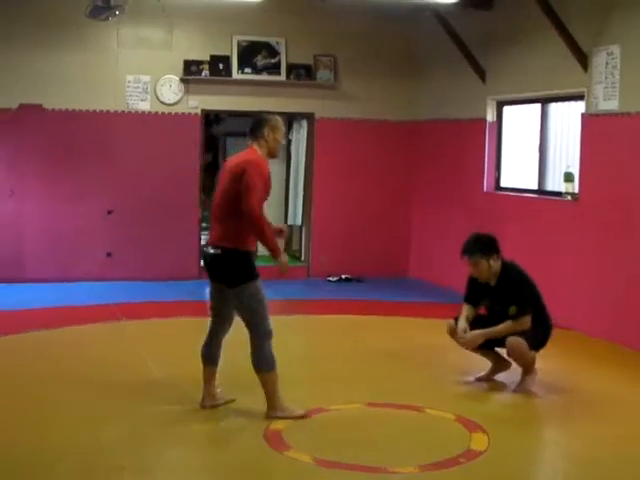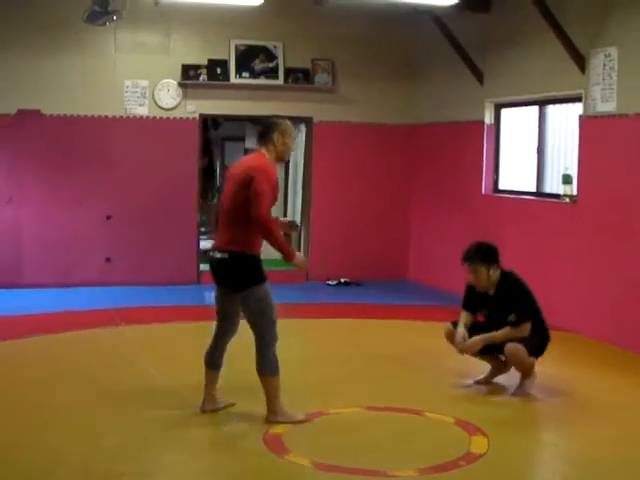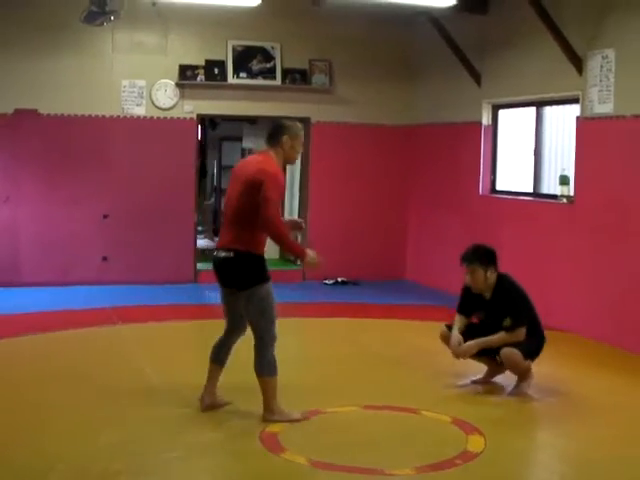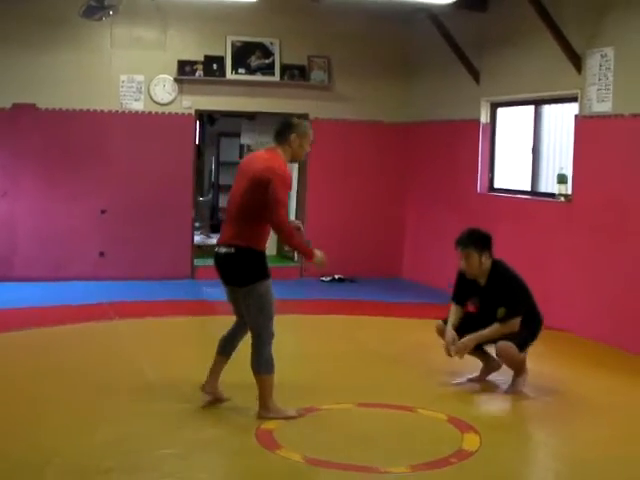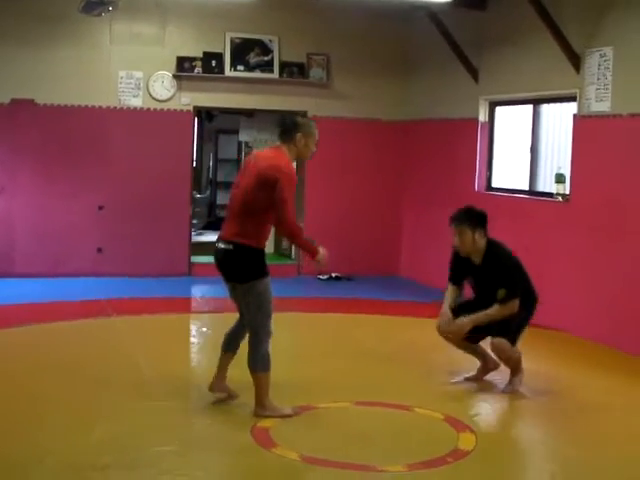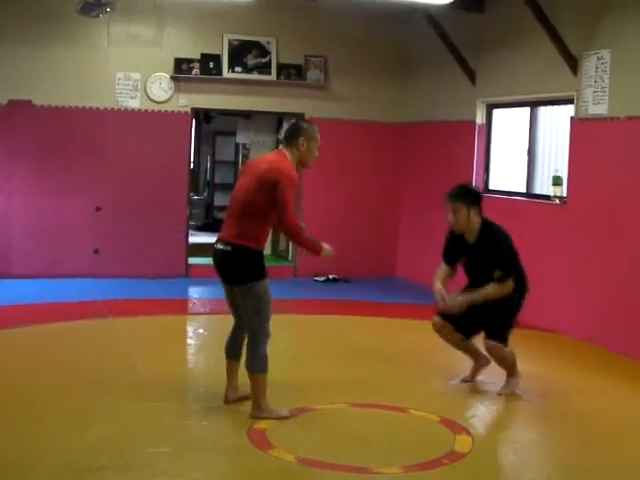
dt=0.1s
person 1, frame 1
left shoulder: (236, 161)
right shoulder: (255, 164)
right elbow: (251, 212)
left wrist: (269, 229)
right wrist: (276, 251)
left hip: (216, 253)
right hip: (235, 257)
left knee: (219, 325)
right knee: (261, 333)
left ankle: (209, 394)
right ankle: (275, 406)
person 1, frame 2
left shoulder: (241, 165)
right shoulder: (263, 170)
right elbow: (260, 219)
left wrist: (276, 225)
right wrist: (290, 254)
left hip: (221, 257)
right hip: (242, 262)
left knee: (225, 329)
right knee: (267, 337)
left ankle: (210, 398)
right ankle: (275, 410)
person 1, frame 3
left shoulder: (247, 164)
right shoulder: (271, 173)
right elbow: (270, 223)
left wrist: (283, 224)
right wrist: (300, 253)
left hip: (225, 256)
right hip: (245, 261)
left knee: (235, 327)
right knee: (266, 337)
left ankle: (209, 393)
right ankle: (272, 409)
person 1, frame 4
left shoulder: (252, 160)
right shoulder: (277, 171)
right elbow: (278, 222)
left wrist: (290, 226)
right wrist: (310, 253)
left hip: (226, 251)
right hip: (246, 257)
left knee: (245, 322)
right knee: (263, 334)
left ankle: (212, 382)
right ankle: (267, 406)
person 1, frame 5
left shoulder: (256, 158)
right shoulder: (283, 170)
right elbow: (286, 222)
left wrist: (292, 226)
right wrist: (314, 251)
left hip: (227, 248)
right hip: (246, 254)
left knee: (247, 319)
right knee: (261, 332)
left ankle: (219, 380)
right ankle: (263, 404)
person 1, frame 6
left shoulder: (259, 162)
right shoulder: (284, 172)
right elbow: (288, 224)
left wrist: (296, 228)
right wrist: (318, 248)
left hip: (225, 250)
right hip: (244, 256)
left knee: (243, 323)
right knee: (259, 333)
left ankle: (231, 387)
right ankle: (260, 406)
person 2, frame 1
left shoulder: (515, 279)
right shoulder: (477, 277)
left elbow: (522, 323)
right elbow: (471, 305)
left wrist: (483, 335)
right wrist: (463, 322)
left hip: (533, 327)
left knee: (514, 343)
right knee: (453, 328)
left ankle: (529, 371)
right ankle: (498, 362)
person 2, frame 2
left shoulder: (514, 288)
right shoulder: (475, 286)
left elbow: (522, 329)
right elbow: (468, 311)
left wrist: (482, 339)
right wrist: (462, 328)
left hip: (531, 335)
left knee: (513, 350)
right knee: (451, 331)
left ankle: (528, 373)
right ankle: (498, 365)
person 2, frame 3
left shoulder: (510, 293)
right shoulder: (471, 288)
left elbow: (517, 334)
right elbow: (462, 315)
left wrist: (478, 344)
right wrist: (456, 333)
left hip: (527, 338)
left knee: (509, 354)
right knee: (446, 334)
left ankle: (525, 375)
right ankle: (494, 366)
person 2, frame 4
left shoulder: (506, 280)
right shoulder: (465, 274)
left elbow: (511, 324)
right elbow: (457, 305)
left wrist: (472, 340)
right wrist: (450, 329)
left hip: (521, 322)
right hip: (489, 318)
left knee: (504, 348)
right knee: (442, 329)
left ankle: (520, 372)
right ankle: (490, 363)
person 2, frame 5
left shoulder: (503, 260)
right shoulder: (460, 254)
left elbow: (510, 306)
right elbow: (454, 285)
left wrist: (471, 321)
right wrist: (446, 309)
left hip: (518, 305)
right hip: (485, 301)
left knee: (499, 343)
right knee: (445, 326)
left ankle: (517, 372)
right ankle: (487, 361)
person 2, frame 6
left shoulder: (497, 239)
right shoulder: (456, 234)
left elbow: (506, 286)
right elbow: (448, 264)
left wrist: (466, 299)
right wrist: (439, 285)
left hip: (508, 293)
right hip: (478, 289)
left knee: (492, 342)
right knee: (441, 322)
left ankle: (513, 375)
right ankle: (480, 359)
